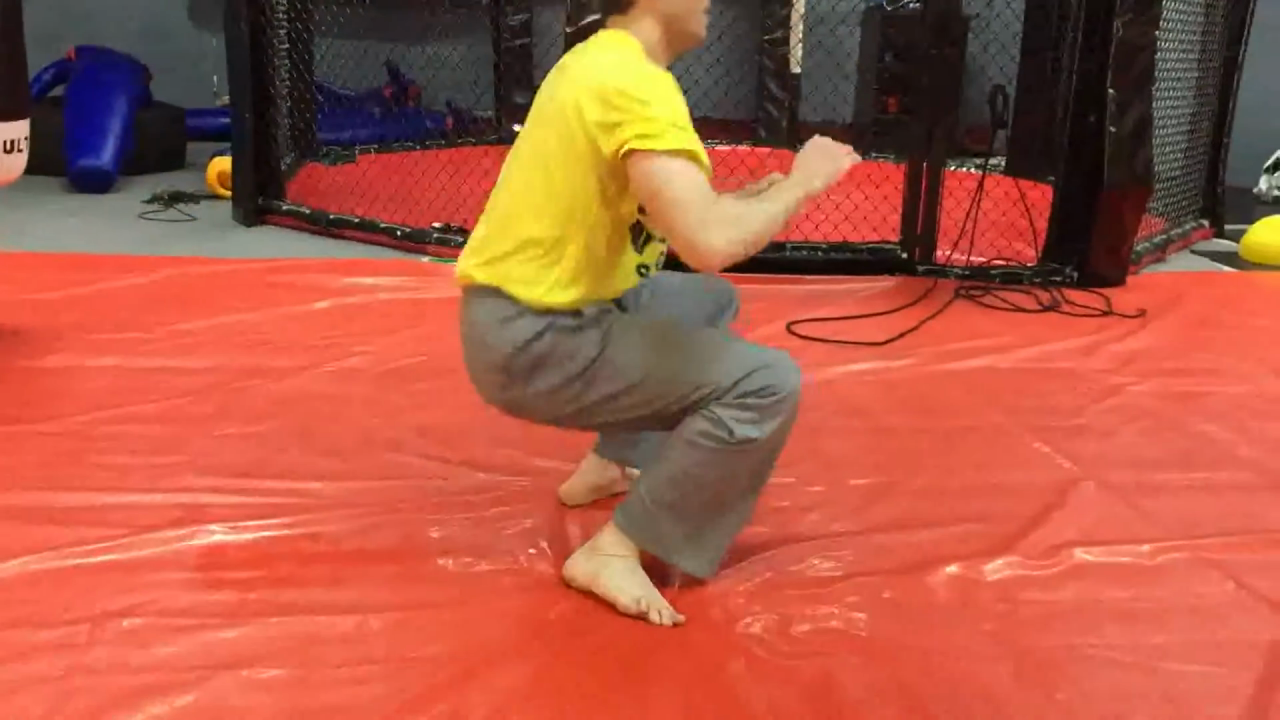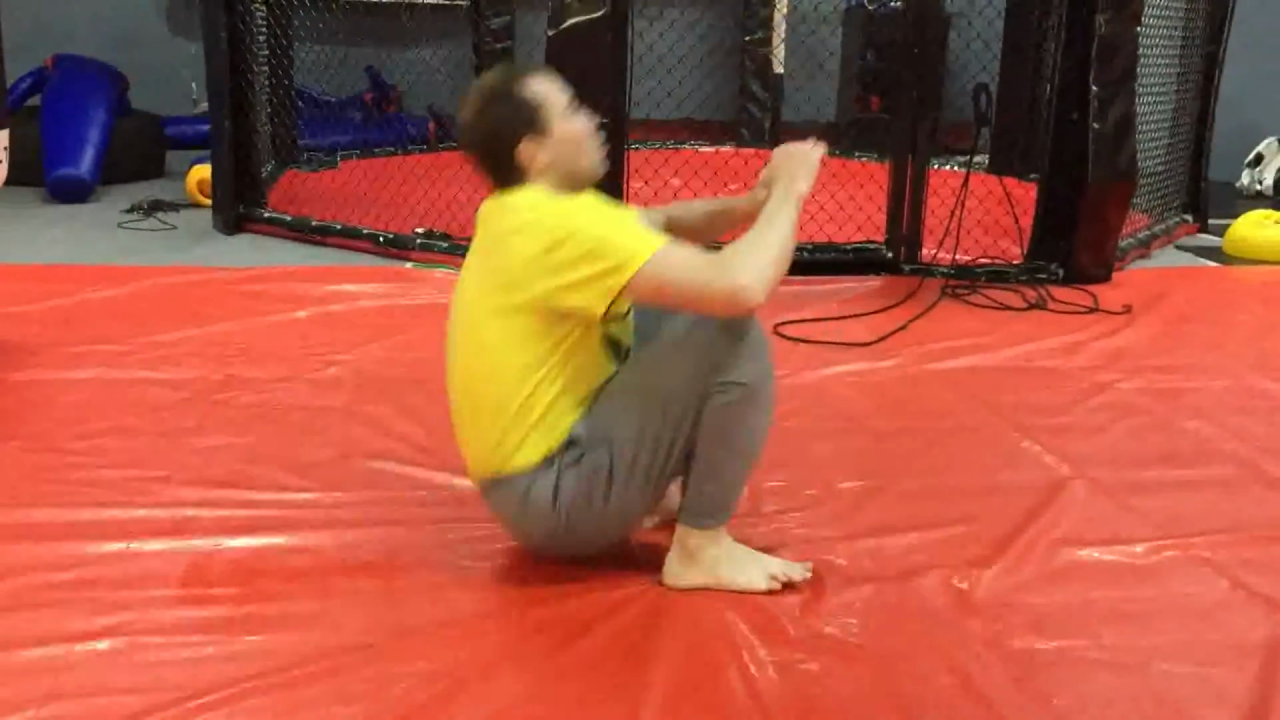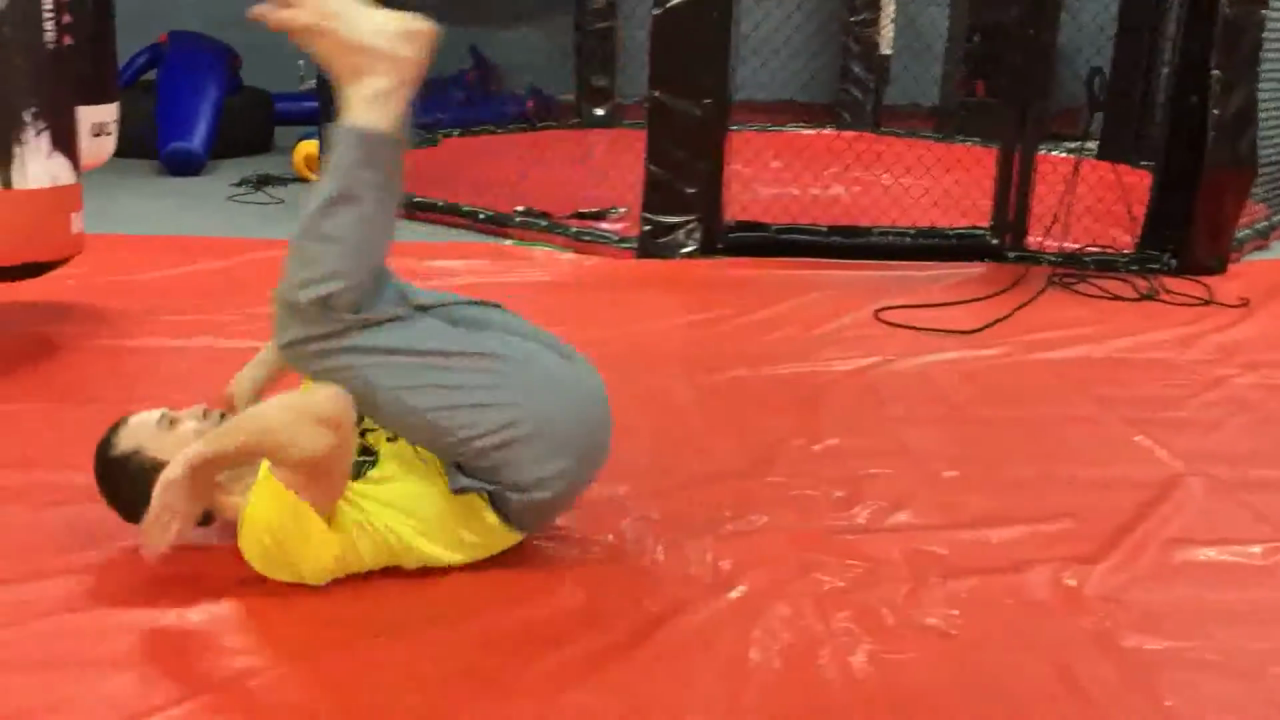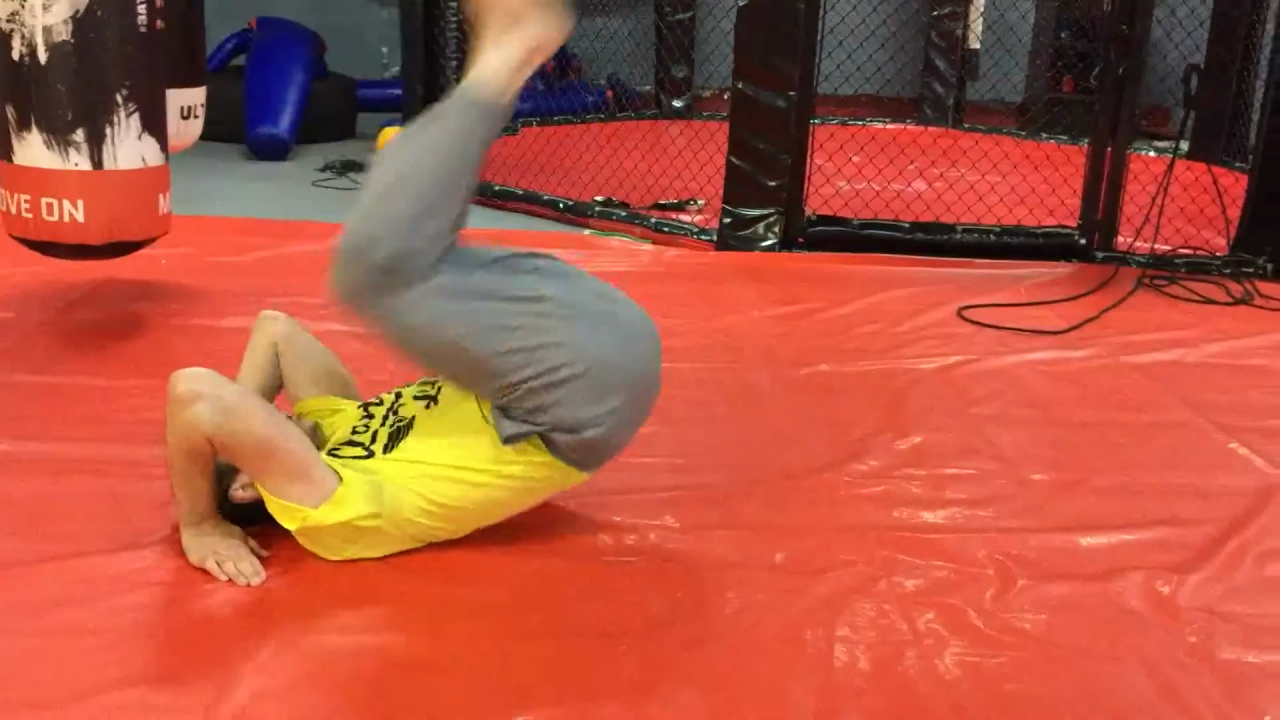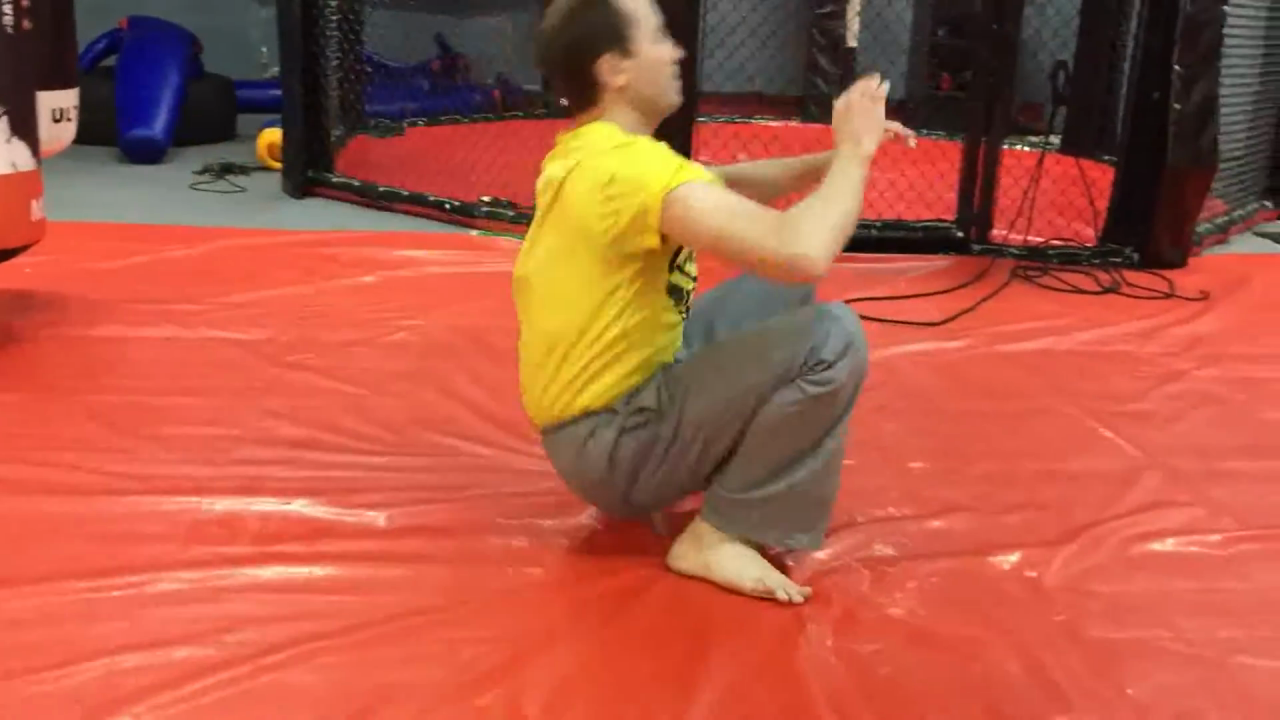
dt=0.7s
person 1, frame 1
left shoulder: (604, 60)
right shoulder: (635, 82)
left elbow: (662, 202)
right elbow: (710, 243)
left wrist: (760, 193)
right wrist: (801, 183)
left hip: (547, 304)
right hip: (529, 339)
left knee: (711, 301)
right knee: (767, 384)
left ankle: (608, 465)
right ankle: (616, 550)
person 1, frame 2
left shoulder: (523, 211)
right shoulder: (561, 225)
left elbow: (654, 226)
right elbow: (743, 288)
left wrist: (746, 205)
right wrist: (791, 188)
left hip: (564, 443)
right hip: (553, 495)
left knee: (681, 298)
right knee: (731, 329)
left ankle: (661, 483)
right ankle: (700, 549)
person 1, frame 3
left shoulder: (287, 433)
right shoulder: (281, 536)
right elbow: (325, 415)
left wrist: (241, 396)
right wrist: (199, 456)
right hip: (546, 450)
right ankle: (373, 93)
person 1, frame 4
left shoulder: (325, 425)
right shoulder: (332, 513)
left elbow: (270, 326)
right wrist: (198, 525)
right hip: (584, 385)
left ankle: (500, 63)
right ankle: (498, 66)
person 1, frame 5
left shoulder: (592, 153)
right shoulder: (624, 166)
left elbow: (728, 185)
right elbow: (802, 254)
left wrist: (829, 159)
right wrist: (853, 150)
left hip: (622, 401)
right hip: (617, 443)
left knee: (783, 288)
right knee: (828, 338)
right ankle: (720, 536)
